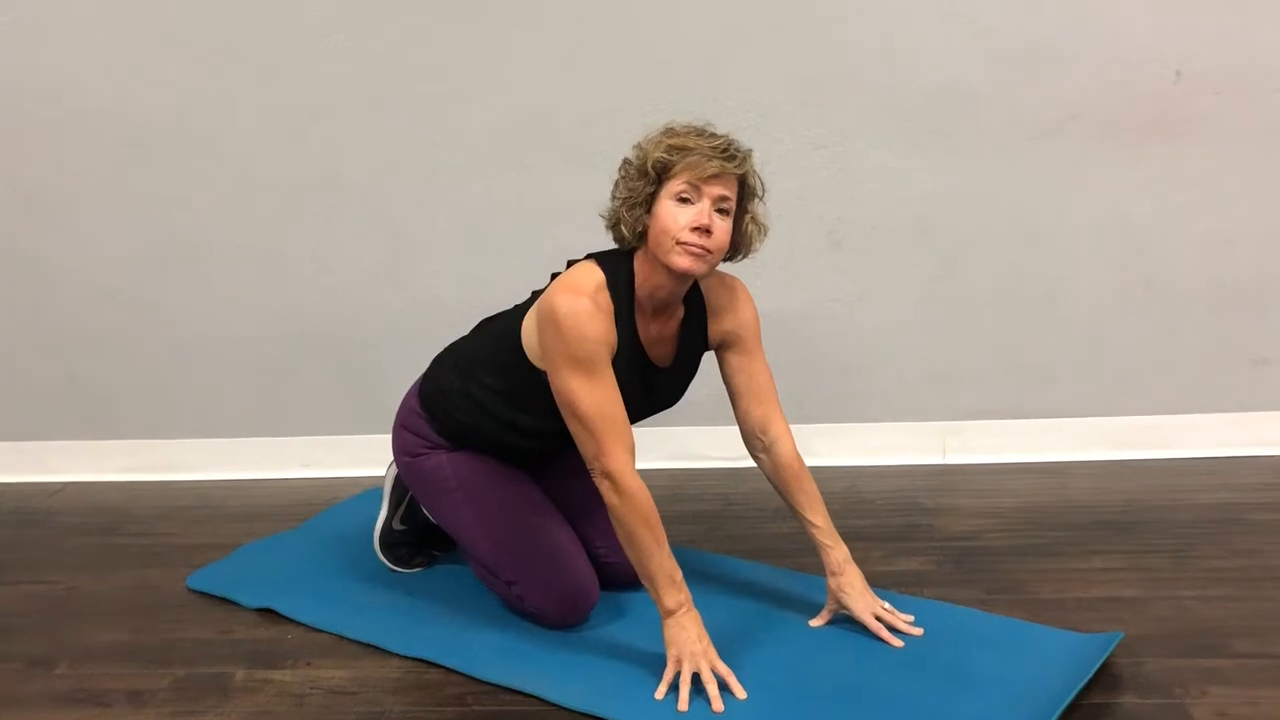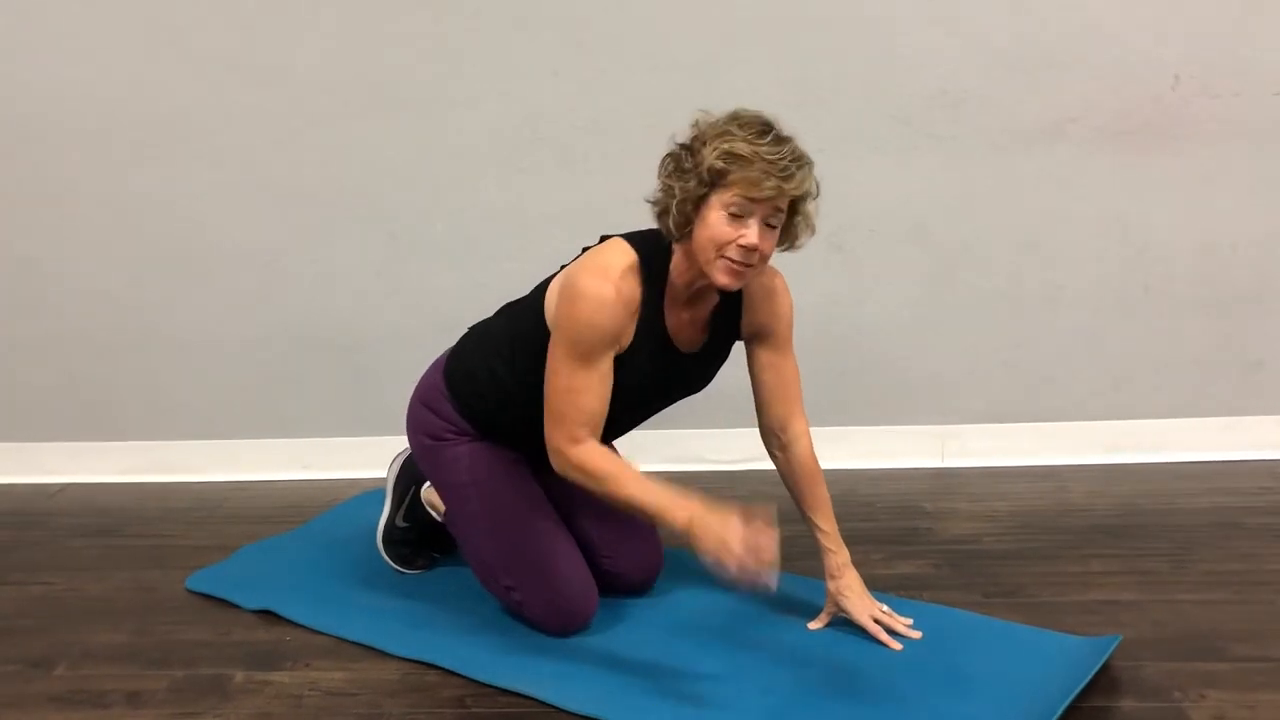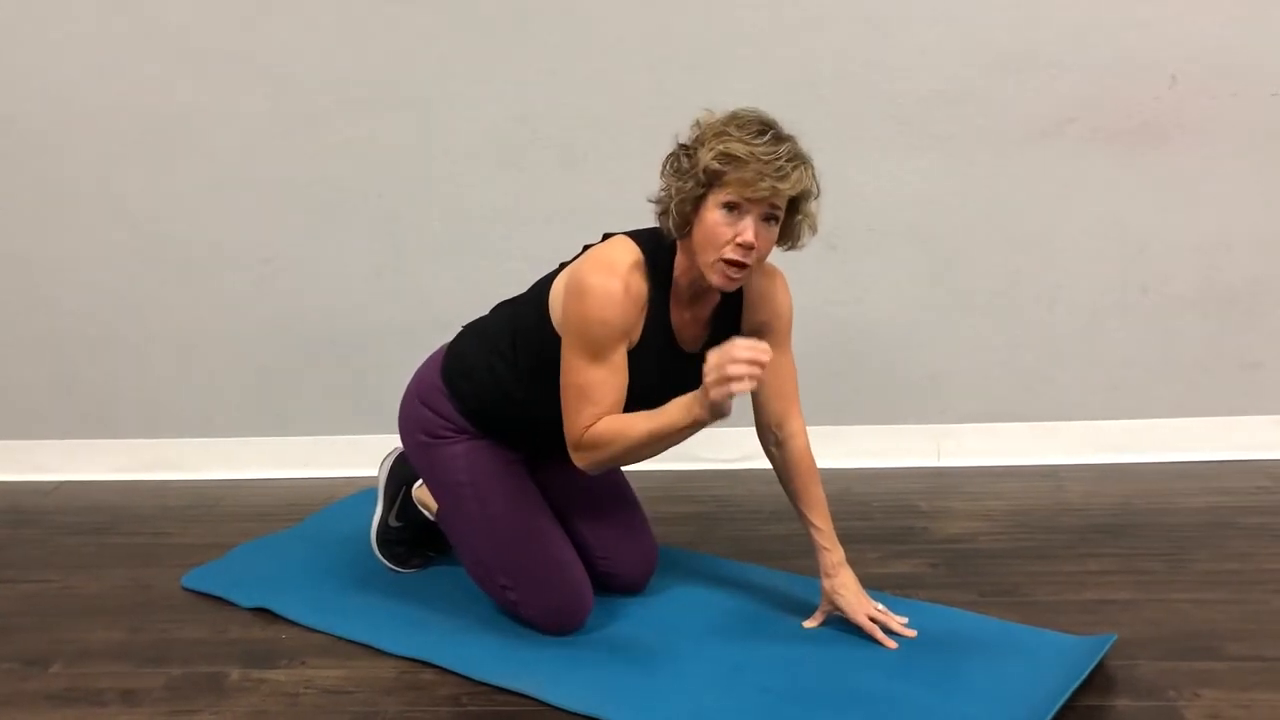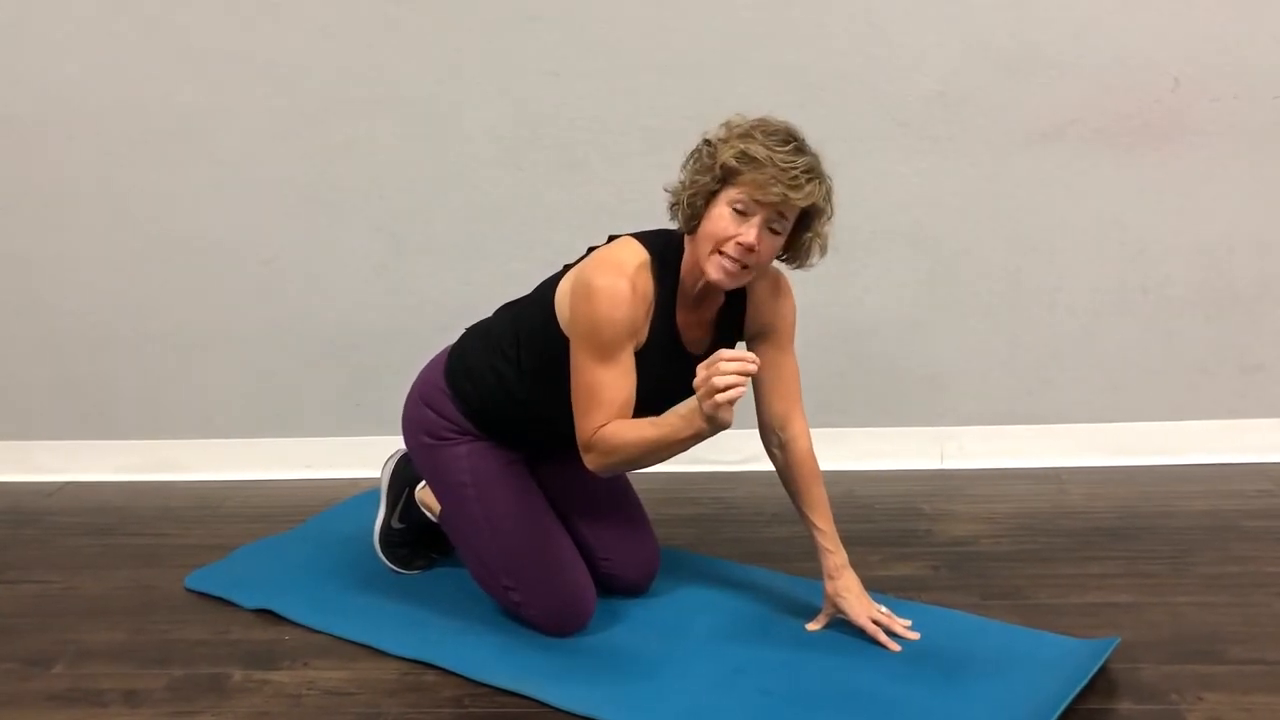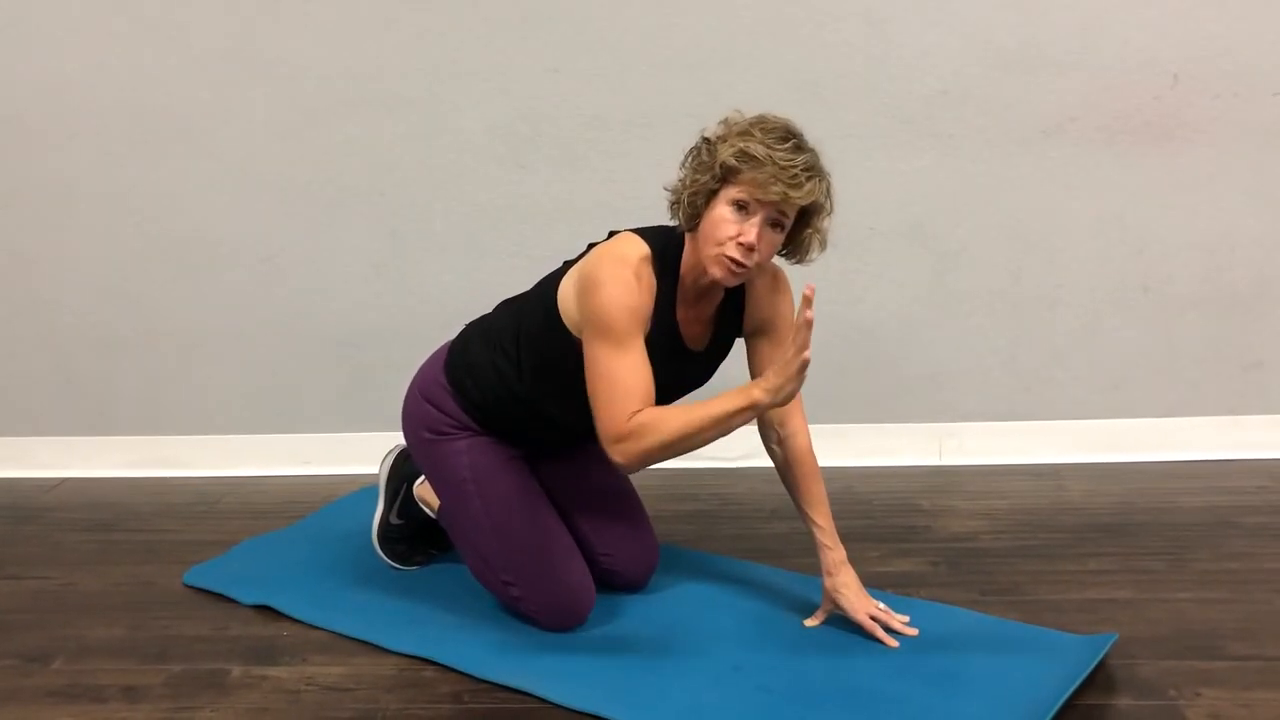
dt=1s
person 1, frame 1
left shoulder: (725, 304)
right shoulder: (580, 305)
left elbow: (769, 438)
right elbow: (614, 473)
left wrist: (839, 565)
right wrist: (677, 613)
left hip: (541, 441)
right hip: (449, 435)
left knee: (624, 568)
right knee: (565, 599)
left ankle: (496, 512)
right ankle: (424, 507)
person 1, frame 2
left shoulder: (763, 293)
right shoulder: (605, 286)
left elbow: (787, 434)
right elbow: (569, 450)
left wrist: (839, 567)
right wrist: (694, 520)
left hip: (555, 428)
right hip: (465, 417)
left knee: (634, 573)
right knee: (564, 608)
left ankle: (495, 507)
right ankle: (431, 500)
person 1, frame 3
left shoulder: (763, 292)
right shoulder: (610, 283)
left elbow: (783, 431)
right elbow: (589, 450)
left wrist: (833, 565)
right wrist: (702, 406)
left hip: (547, 426)
right hip: (460, 413)
left knee: (630, 572)
right knee: (559, 607)
left ankle: (497, 503)
right ankle: (423, 497)
person 1, frame 4
left shoulder: (766, 295)
right shoulder: (618, 283)
left elbow: (786, 433)
right elbow: (600, 448)
left wrist: (837, 568)
right wrist: (700, 417)
left hip: (552, 426)
right hip: (464, 413)
left knee: (632, 573)
right knee: (562, 609)
left ankle: (501, 506)
right ankle: (424, 499)
person 1, frame 5
left shoulder: (765, 291)
right shoulder: (622, 276)
left elbow: (785, 431)
right elbow: (628, 443)
left wrist: (835, 563)
right wrist: (763, 390)
left hip: (554, 422)
right hip: (463, 409)
left knee: (631, 569)
right knee: (560, 604)
left ankle: (497, 500)
right ankle: (422, 494)
